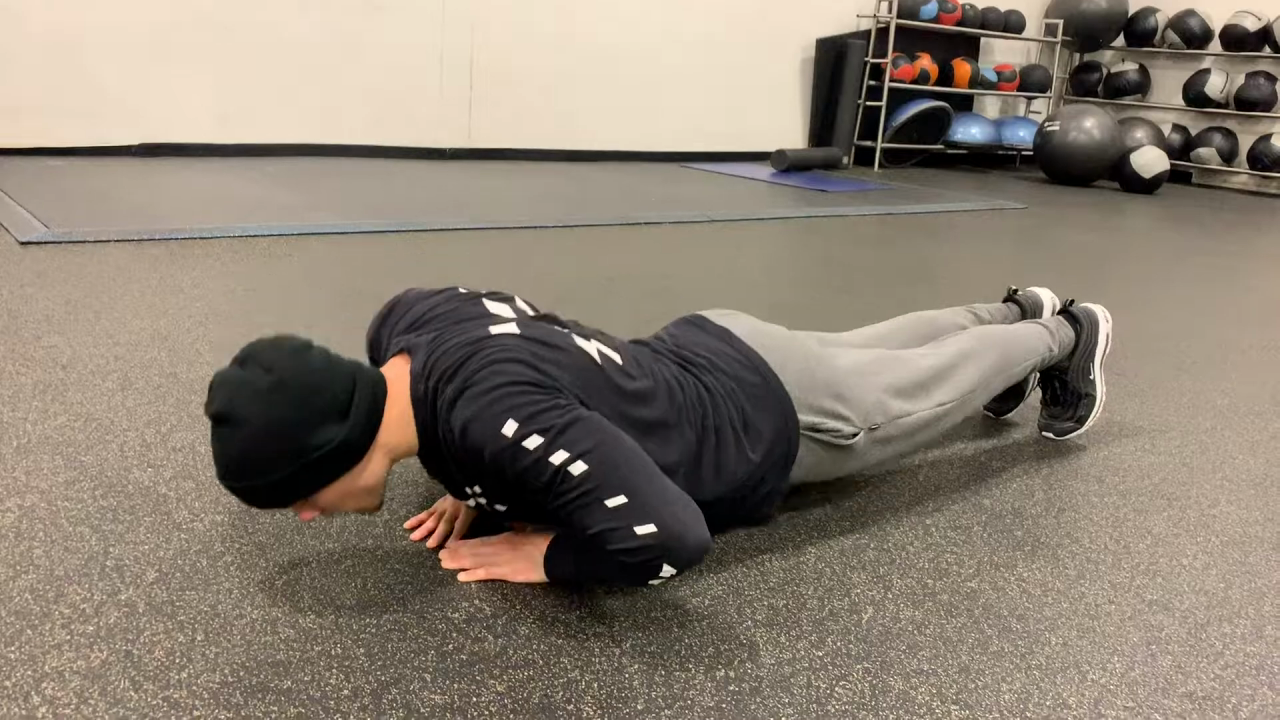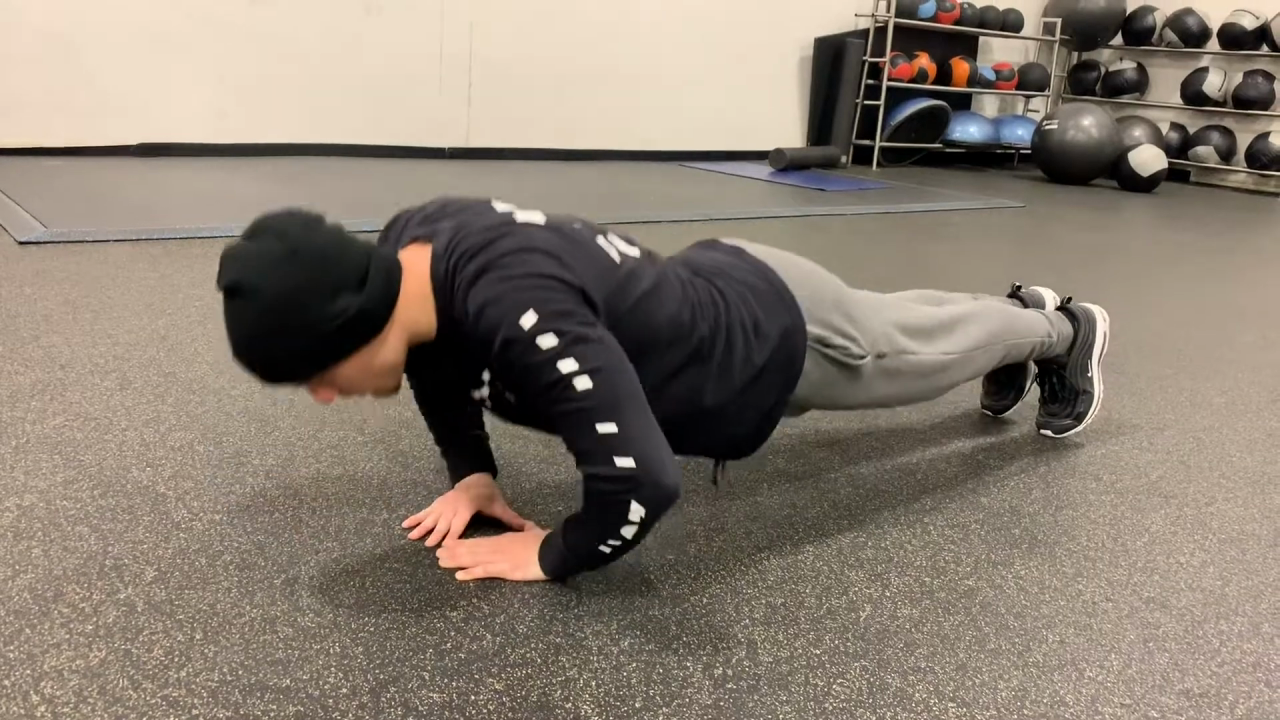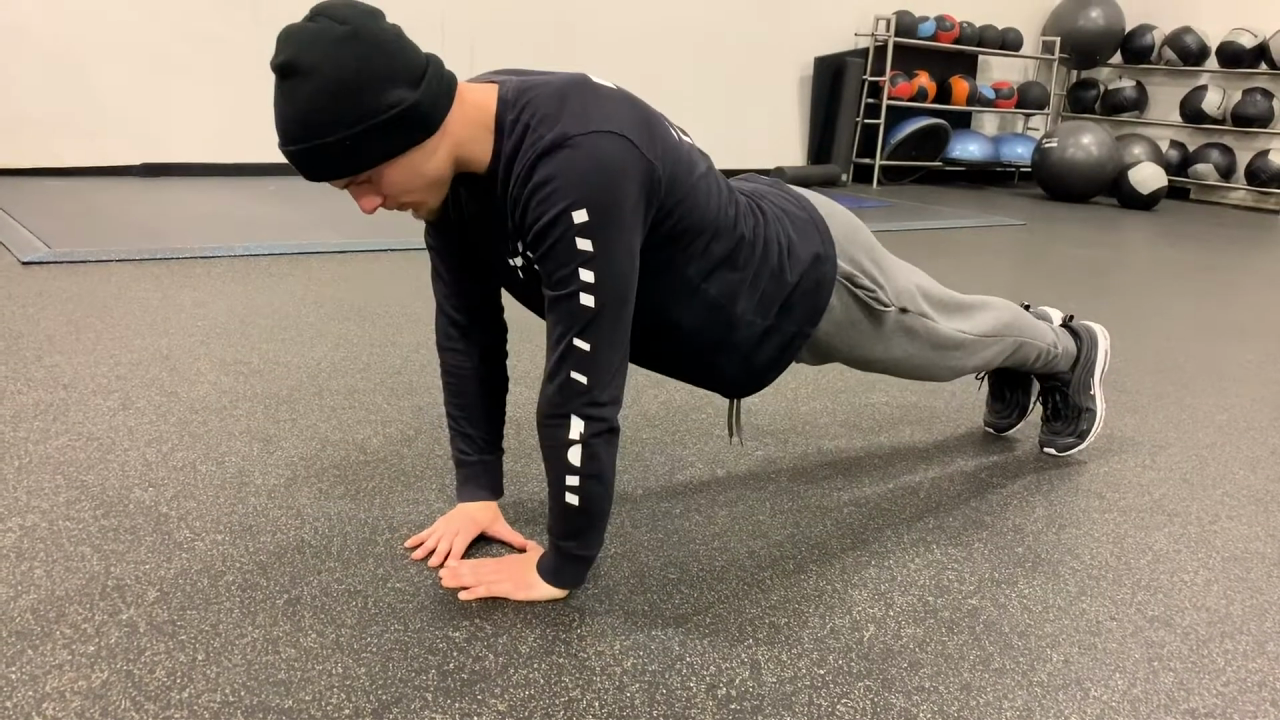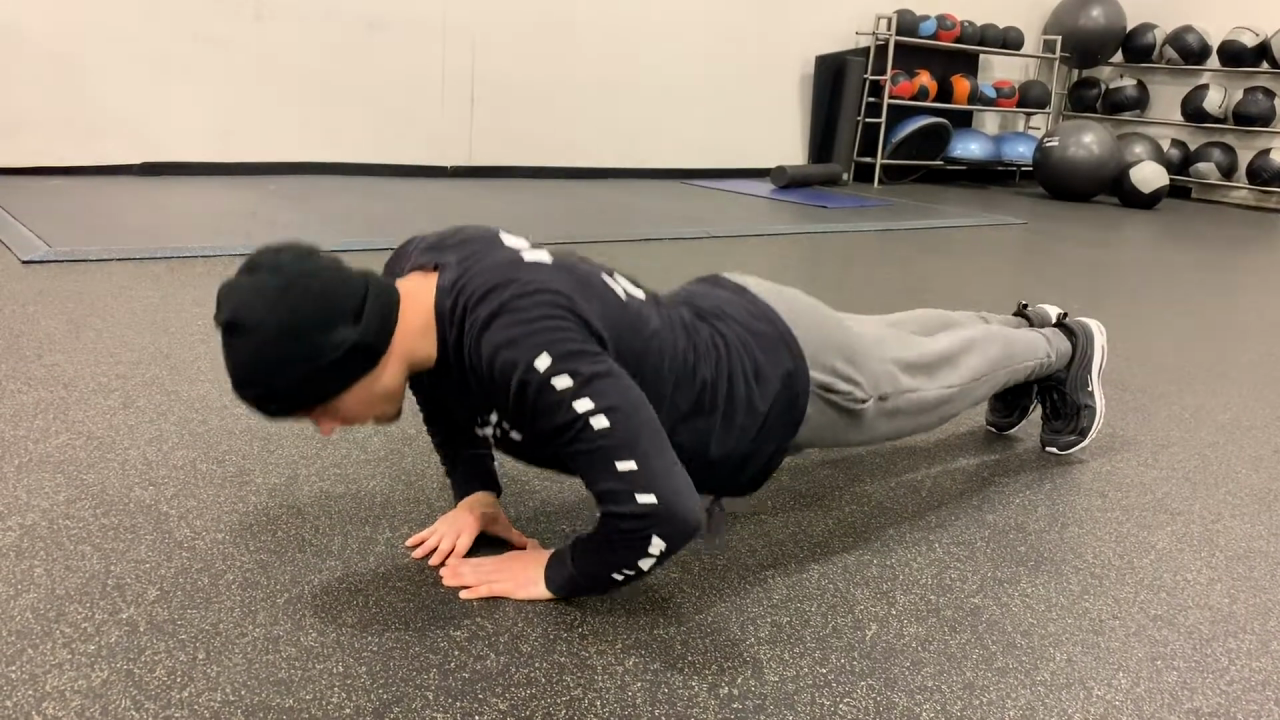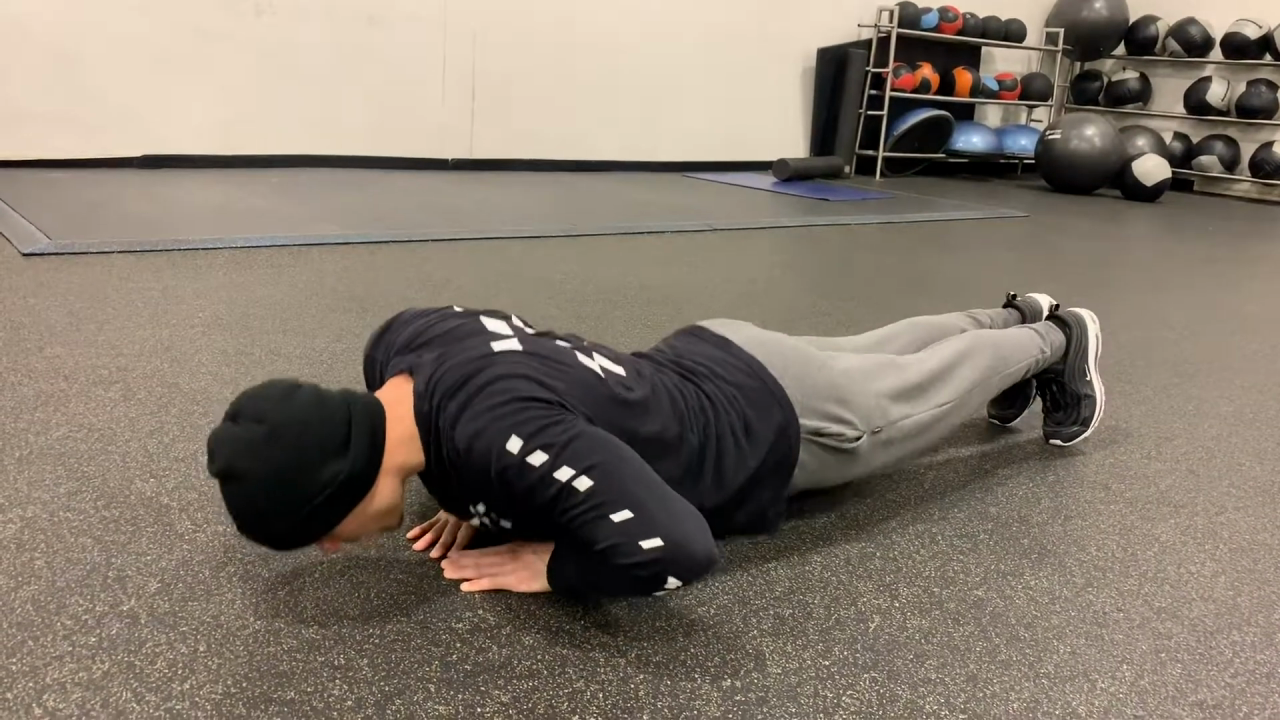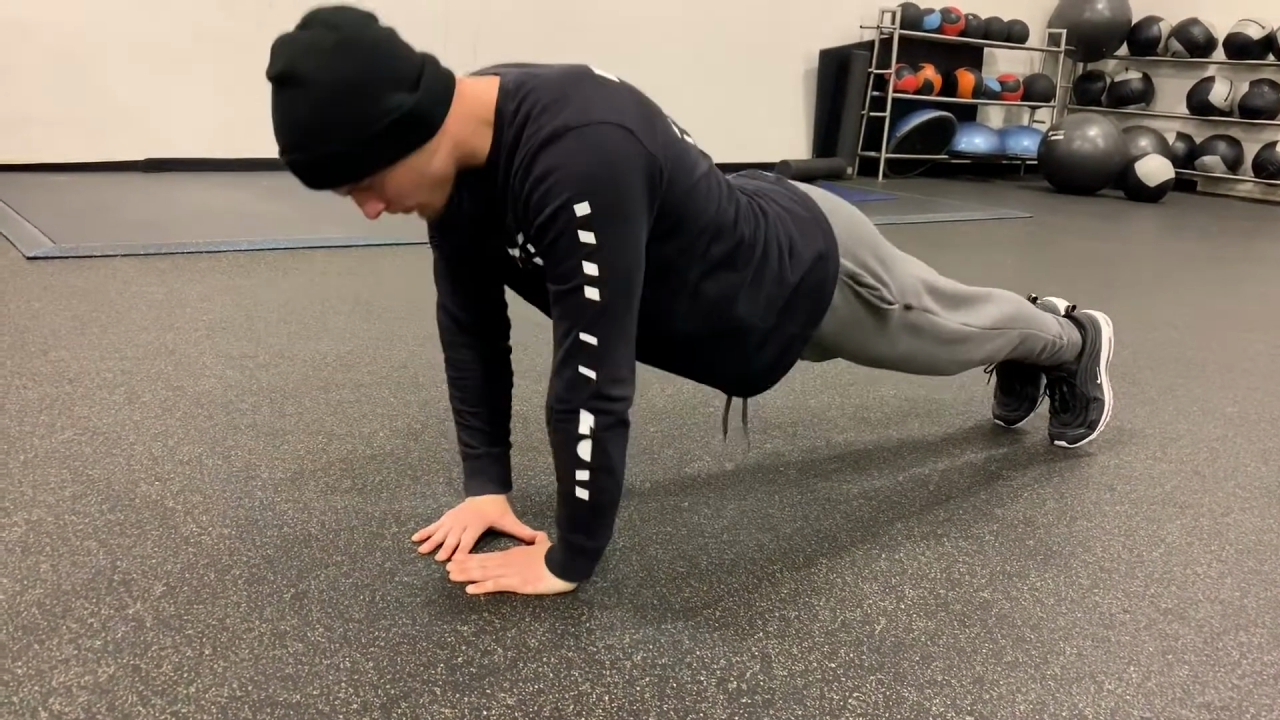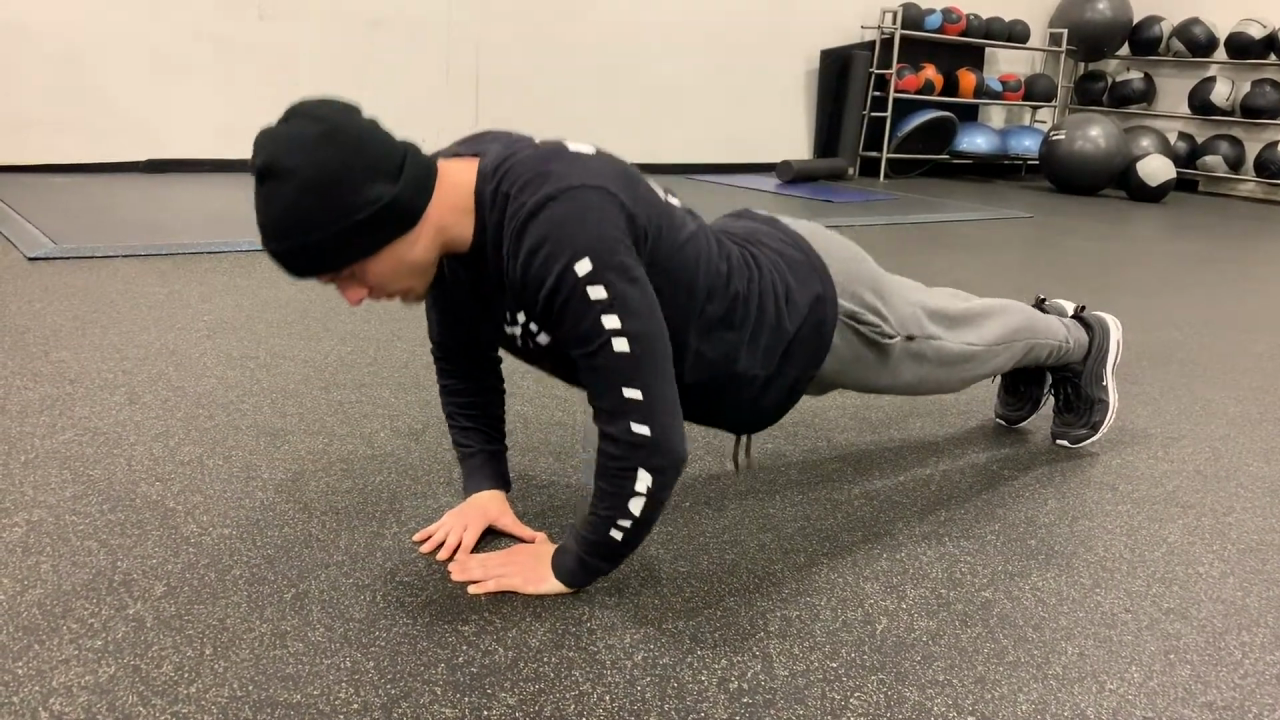
dt=0.7s
person 1, frame 1
left shoulder: (495, 415)
right shoulder: (398, 331)
left elbow: (673, 534)
left wrist: (544, 552)
right wrist: (474, 486)
left hip: (772, 416)
right hip: (703, 353)
left knee: (923, 385)
right knee: (869, 348)
left ankle: (1063, 334)
right ankle: (1008, 313)
person 1, frame 2
left shoulder: (516, 305)
right shoulder: (406, 252)
left elbow: (643, 478)
right elbow: (441, 357)
left wrist: (548, 555)
right wrist: (470, 473)
left hip: (781, 336)
right hip: (713, 288)
left knee: (919, 346)
right knee: (904, 326)
left ankle: (1061, 331)
right ankle: (1019, 305)
person 1, frame 3
left shoulder: (580, 161)
right shoulder: (457, 149)
left elbow: (583, 385)
right elbow: (468, 330)
left wrist: (561, 567)
right wrist: (478, 492)
left hip: (803, 274)
right hip: (736, 259)
left knee: (945, 340)
right knee: (942, 342)
left ankle: (1067, 352)
right ankle: (1028, 340)
person 1, frame 4
left shoulder: (524, 343)
right shoulder: (410, 282)
left elbow: (664, 509)
right elbow: (448, 388)
left wrist: (555, 575)
right wrist: (475, 493)
left hip: (781, 377)
right hip: (715, 322)
left knee: (929, 381)
right knee: (892, 340)
left ankle: (1059, 349)
right ankle: (1019, 324)
person 1, frame 5
left shoulder: (499, 428)
right shoulder: (395, 355)
left elbow: (680, 545)
left wrist: (549, 564)
right wrist: (478, 500)
left hip: (773, 424)
right hip: (706, 365)
left knee: (917, 393)
right knee: (878, 355)
left ankle: (1056, 341)
right ankle: (1006, 321)
person 1, frame 6
left shoulder: (580, 158)
right shoulder: (460, 141)
left elbow: (594, 375)
right elbow: (470, 320)
left wrist: (568, 560)
right wrist: (485, 481)
left hip: (809, 272)
right hip: (748, 243)
left knee: (953, 330)
right knee: (950, 332)
left ankle: (1069, 343)
right ankle: (1035, 327)
person 1, frame 7
left shoulder: (565, 238)
right shoulder: (449, 195)
left elbow: (651, 438)
right elbow: (464, 339)
left wrist: (569, 564)
right wrist: (484, 484)
left hip: (806, 309)
right hip: (740, 269)
left knee: (954, 340)
right knee: (949, 334)
left ankle: (1075, 339)
right ankle: (1034, 348)
